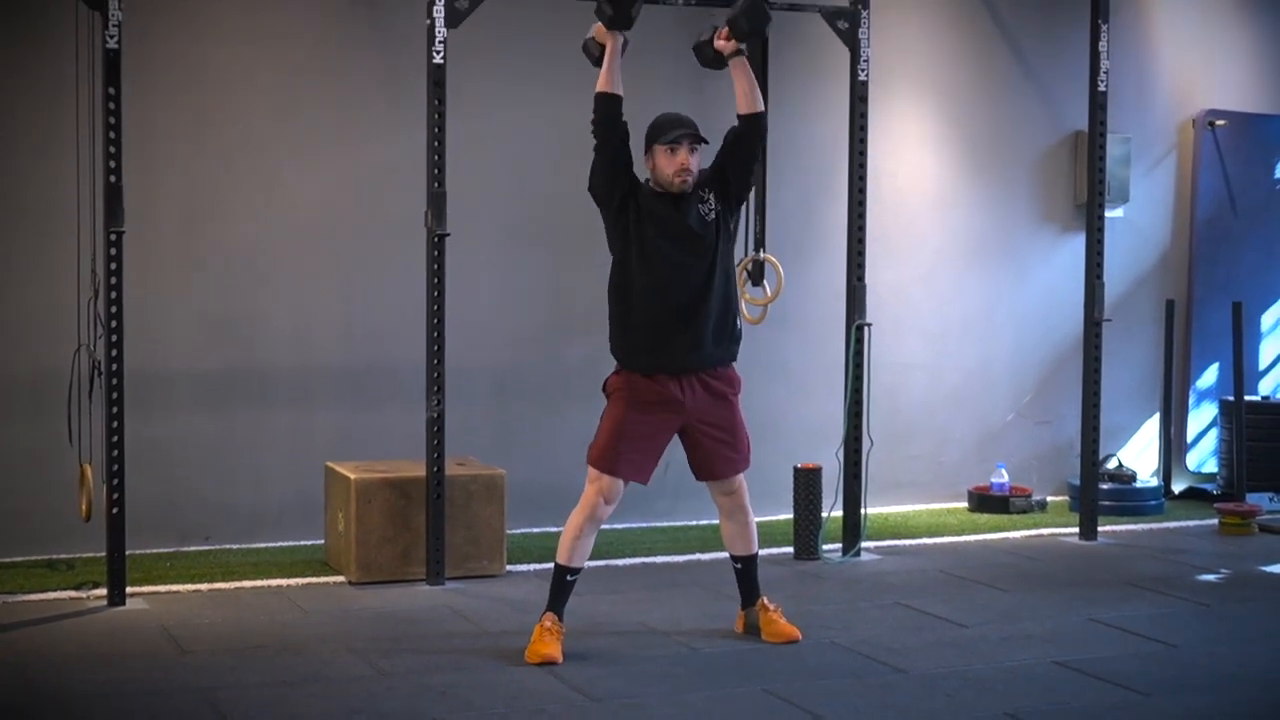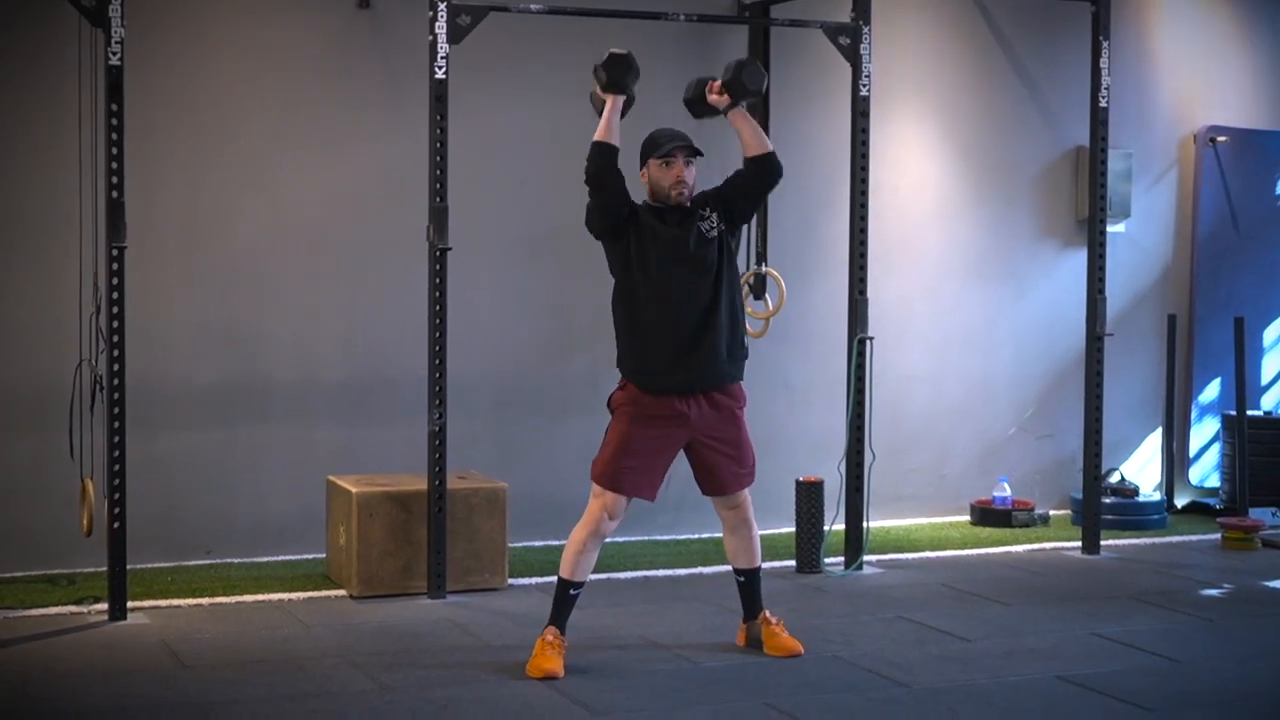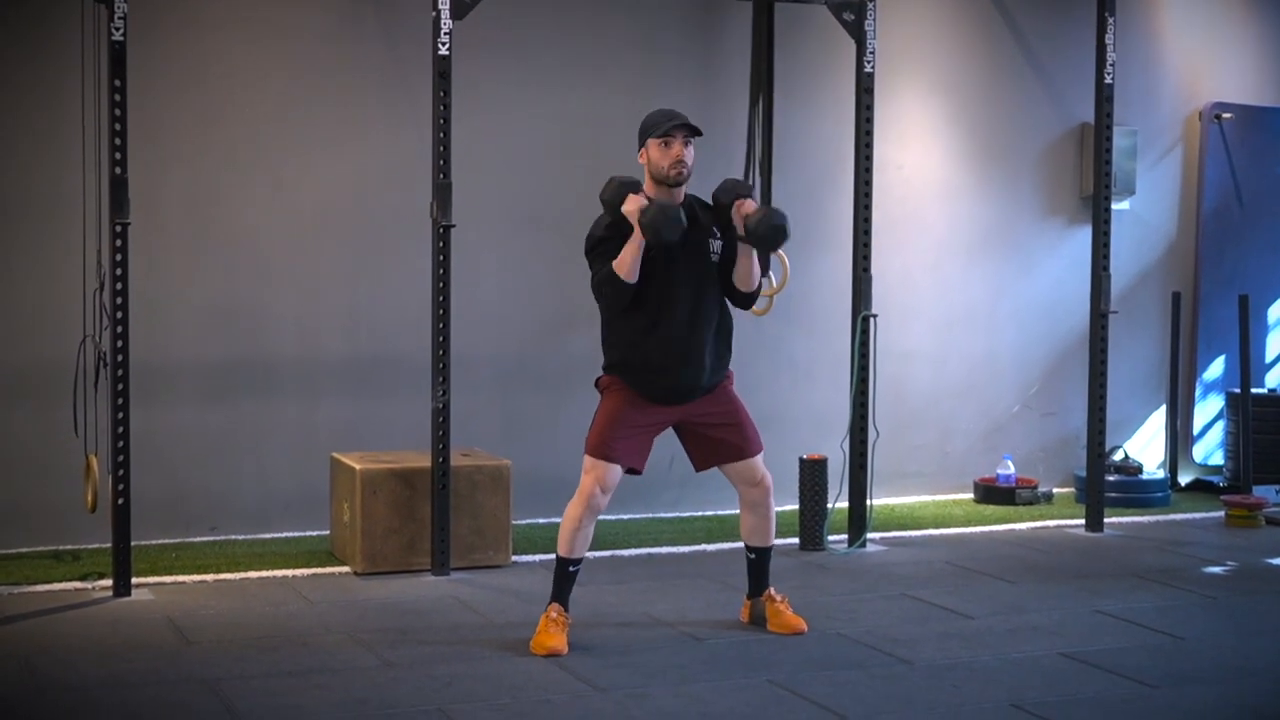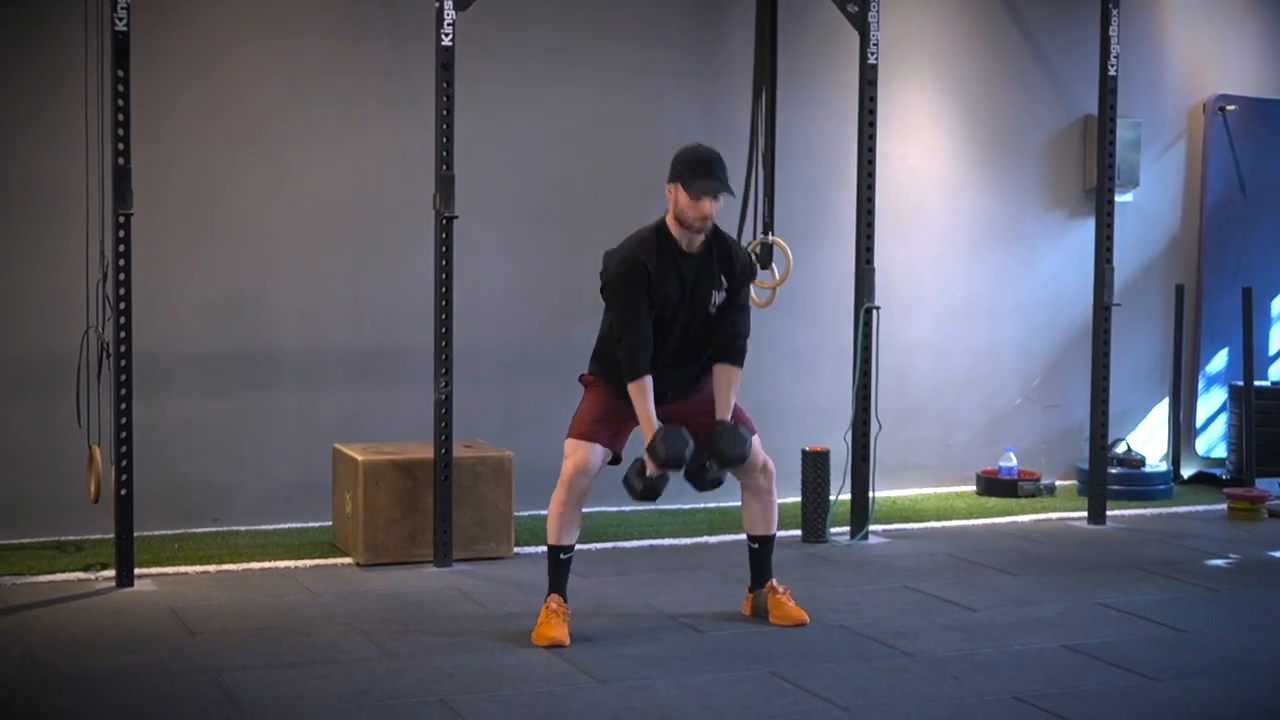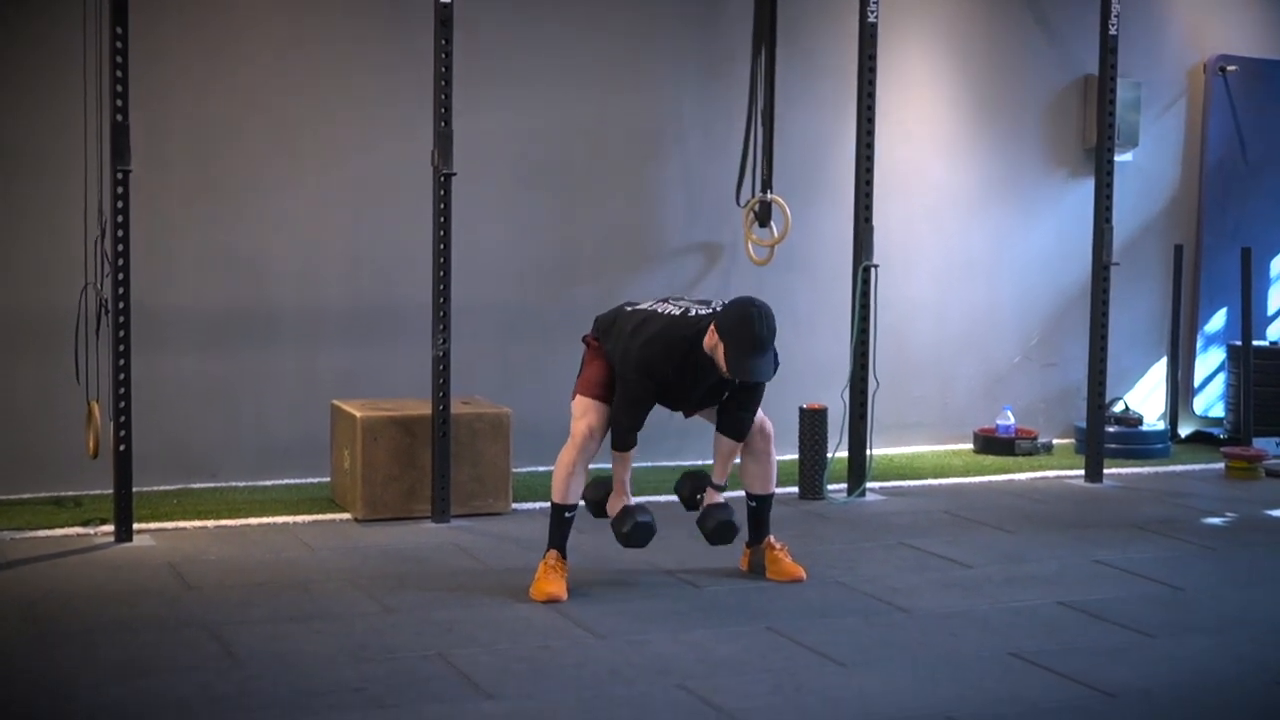
dt=0.4s
person 1, frame 1
left shoulder: (719, 198)
right shoulder: (626, 203)
left elbow: (750, 133)
right elbow: (608, 133)
left wrist: (737, 60)
right wrist: (611, 50)
left hip: (712, 381)
right hip: (643, 383)
left knee: (734, 497)
right knee: (599, 499)
left ankle: (754, 609)
right ankle: (551, 620)
person 1, frame 2
left shoulder: (714, 213)
right shoulder: (626, 222)
left elbow: (767, 170)
right elbow: (600, 178)
left wrist: (733, 109)
right wrist: (612, 107)
left hip: (718, 397)
right hip: (648, 400)
left knee: (738, 510)
right knee: (603, 513)
left ankle: (755, 621)
right ankle: (554, 632)
person 1, frame 3
left shoulder: (714, 221)
right shoulder: (615, 225)
left elbow: (745, 295)
right elbow: (612, 296)
left wrist: (747, 237)
right wrist: (637, 231)
left hip: (707, 383)
right hip: (635, 385)
left knee: (759, 484)
right knee: (594, 490)
left ankle: (760, 599)
right ankle: (556, 611)
person 1, frame 4
left shoulder: (732, 259)
right shoulder: (632, 260)
left elbow: (731, 346)
right elbow: (632, 351)
left wrist: (725, 424)
right wrist: (653, 435)
left hip: (693, 383)
right hip: (619, 381)
left knee: (760, 469)
right knee: (576, 473)
left ankle: (762, 590)
right ankle: (555, 601)
person 1, frame 5
left shoulder: (758, 357)
right shoulder: (652, 348)
left elbow: (735, 423)
right elbow: (626, 423)
left wrist: (716, 486)
right wrist: (620, 491)
right hip: (613, 349)
left knee: (760, 431)
right knee: (585, 432)
left ankle: (760, 545)
right ankle: (554, 557)
